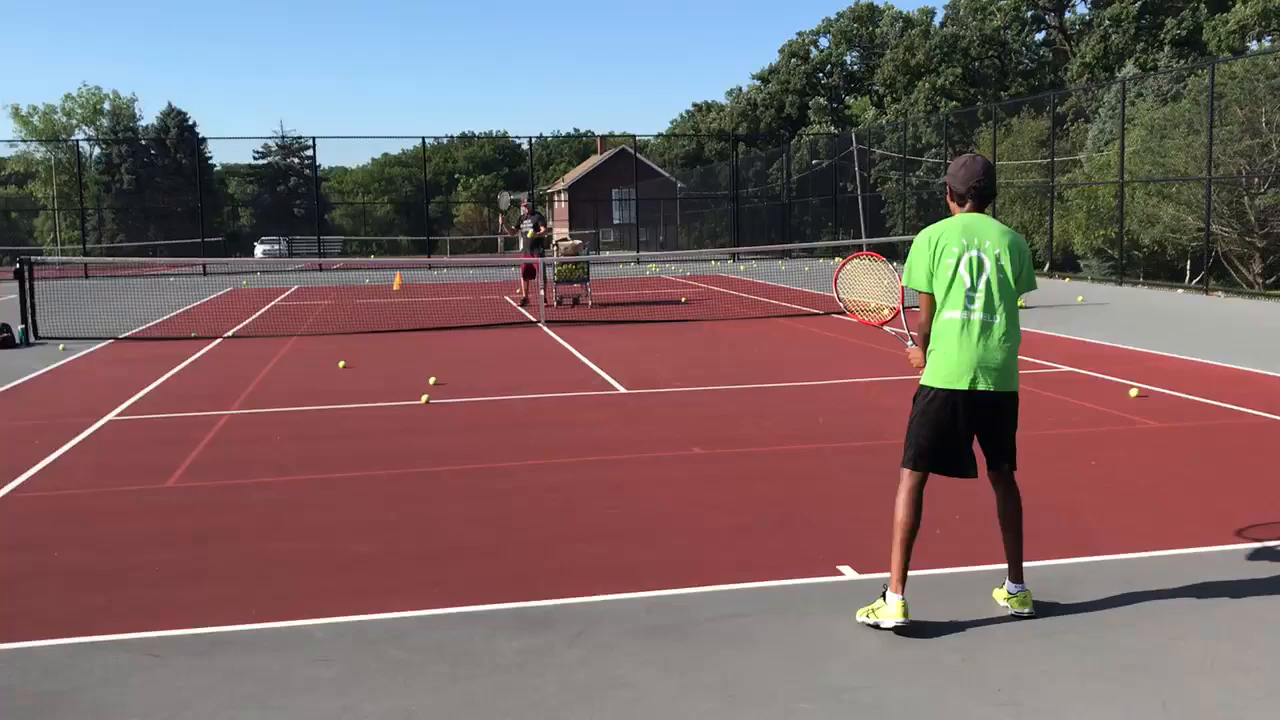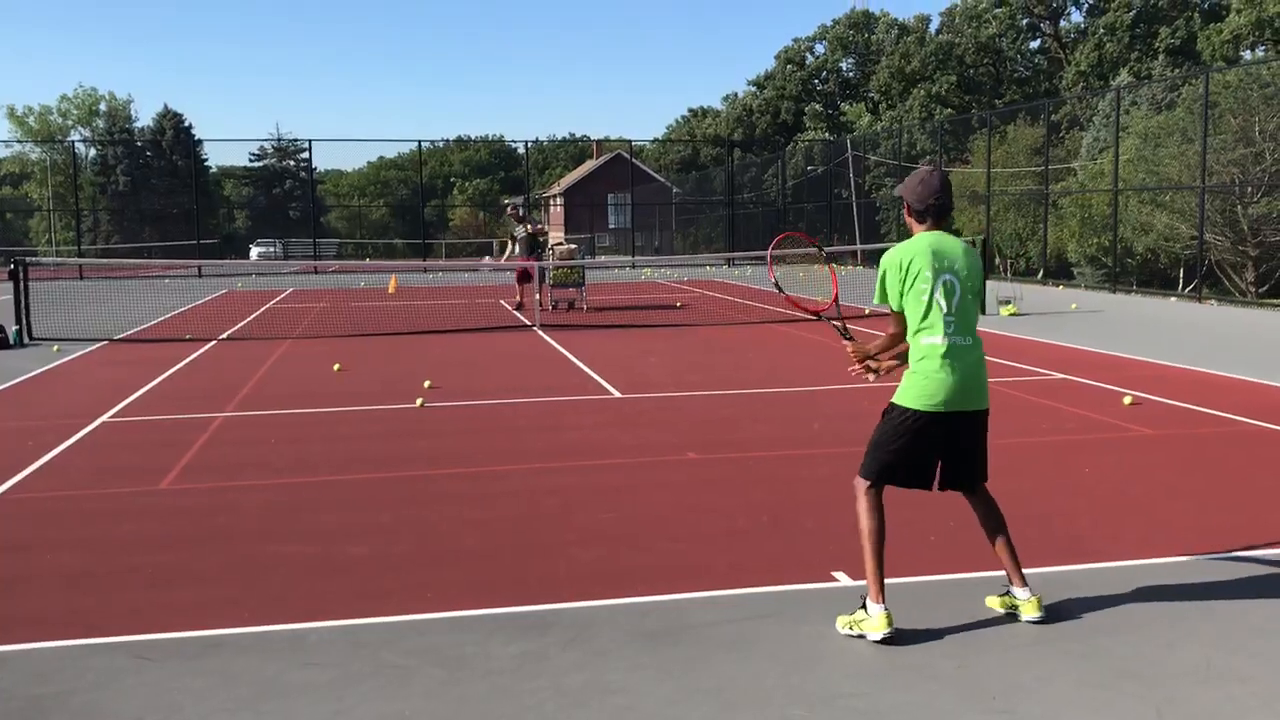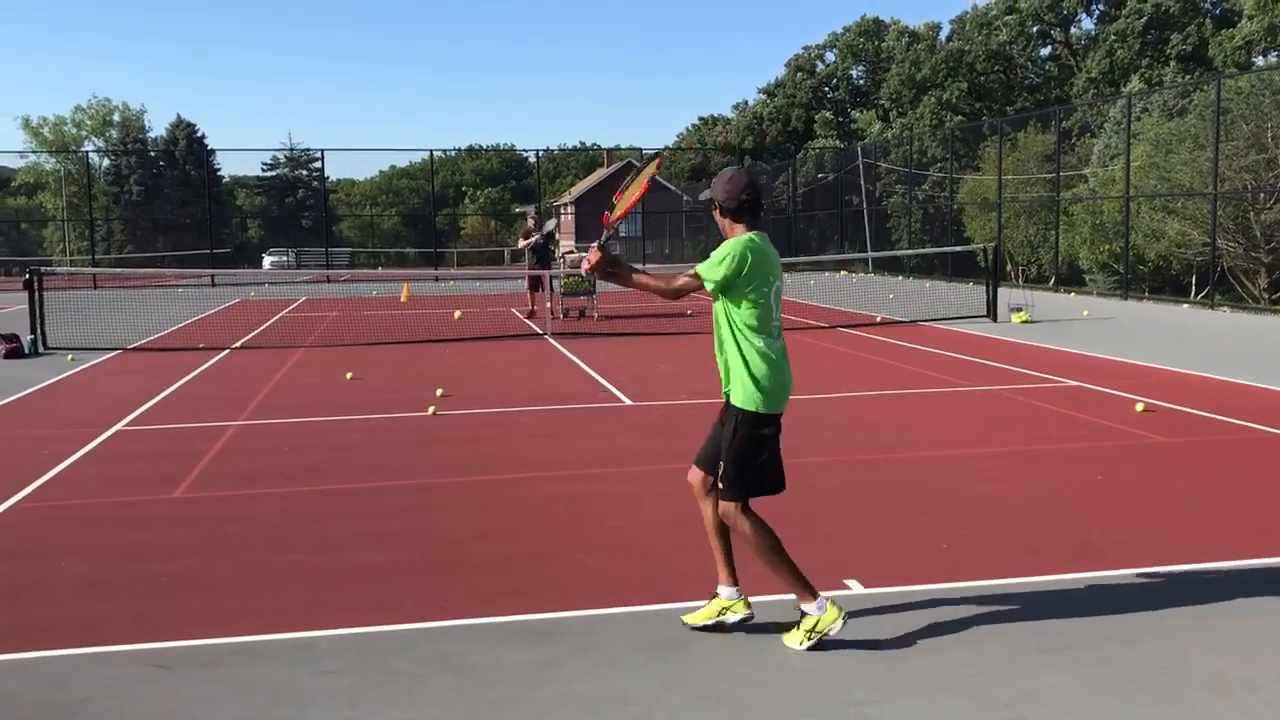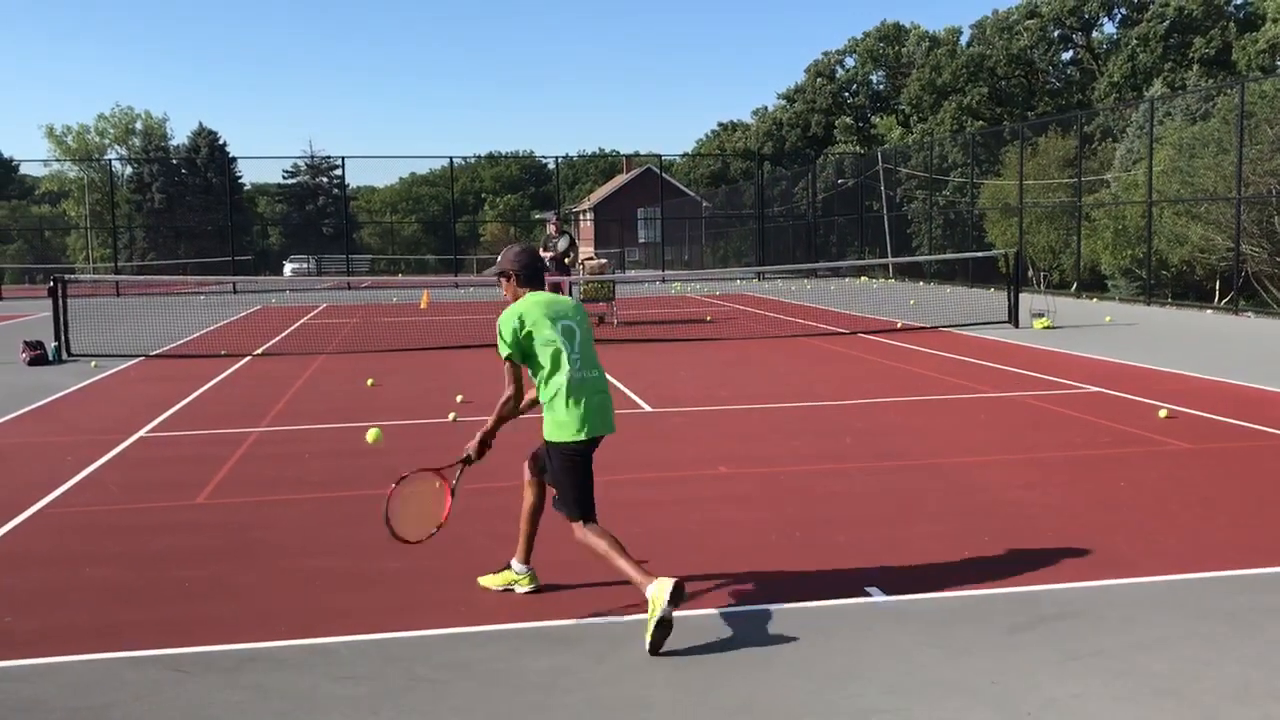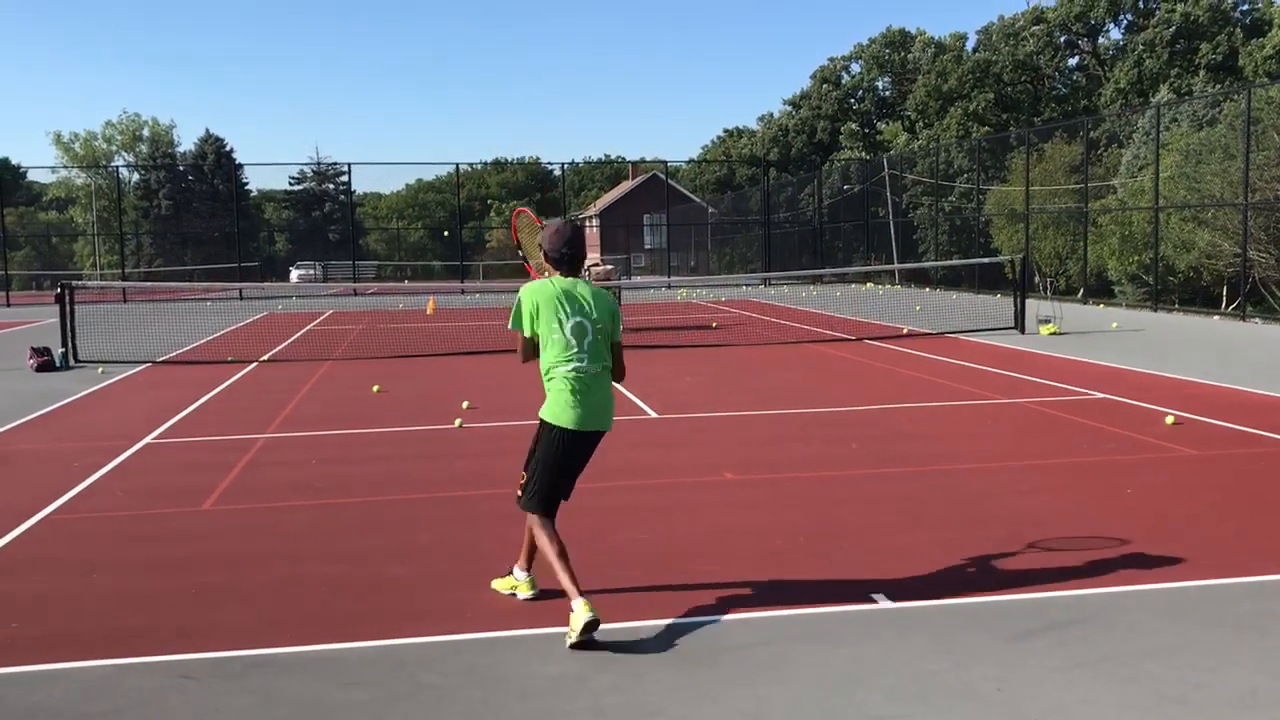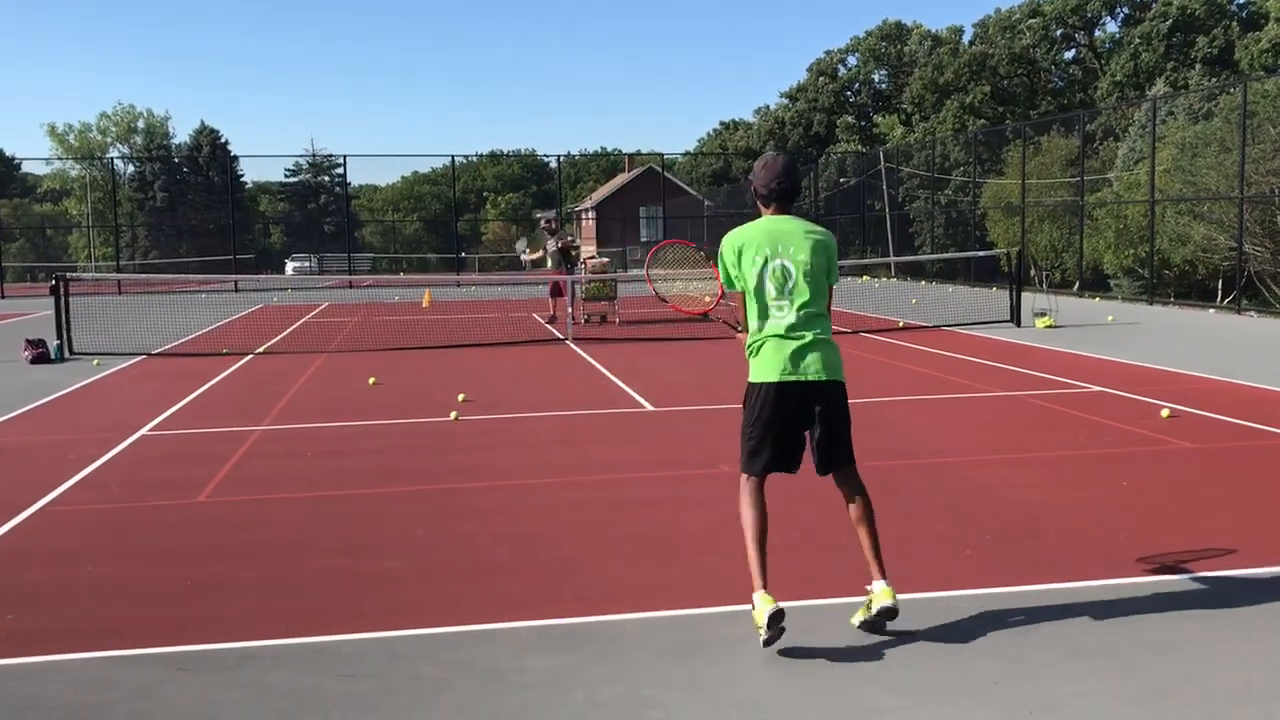
dt=0.7s
person 1, frame 1
left shoulder: (931, 237)
right shoulder: (1014, 241)
left elbow: (928, 313)
right elbow: (1008, 307)
left wrist: (920, 352)
left hip: (947, 374)
right hip: (1000, 376)
left knee: (912, 477)
right knee: (1002, 476)
left ankle: (894, 597)
right ankle: (1016, 588)
person 1, frame 2
left shoulder: (899, 256)
right shoulder: (970, 255)
left elbow: (900, 331)
left wrist: (865, 353)
right wrist: (886, 362)
left hip: (924, 393)
right hip: (972, 391)
left knee: (867, 486)
right knee: (973, 488)
left ankle: (875, 608)
right ankle: (1022, 593)
person 1, frame 3
left shoulder: (739, 250)
right shoulder: (757, 248)
left elbow: (675, 288)
right elbow: (687, 285)
left wrist: (613, 270)
right wrist: (620, 270)
left hip: (753, 394)
right hip: (750, 391)
left knee: (731, 506)
right knee: (701, 481)
left ankle: (816, 607)
right ankle: (731, 597)
person 1, frame 4
left shoulder: (512, 317)
right shoulder: (571, 306)
left elbow: (513, 393)
left wrist: (486, 434)
right wrist: (527, 404)
left hip: (571, 425)
right hip: (586, 419)
left knee: (581, 524)
right knee: (532, 472)
left ankle: (655, 587)
right ankle: (521, 569)
person 1, frame 5
left shoulder: (532, 293)
right shoulder: (605, 298)
left elbow: (525, 356)
right elbow: (618, 369)
left hip: (563, 416)
right hip: (599, 417)
left knee: (540, 517)
right knee: (541, 495)
left ankle: (579, 607)
right ankle: (523, 576)
person 1, frame 6
left shoulder: (735, 241)
right shoulder: (822, 239)
left elbow: (744, 309)
left hip: (770, 374)
right hip: (823, 370)
left knee: (752, 483)
right knee: (846, 477)
left ankle: (763, 600)
right ankle: (880, 589)
